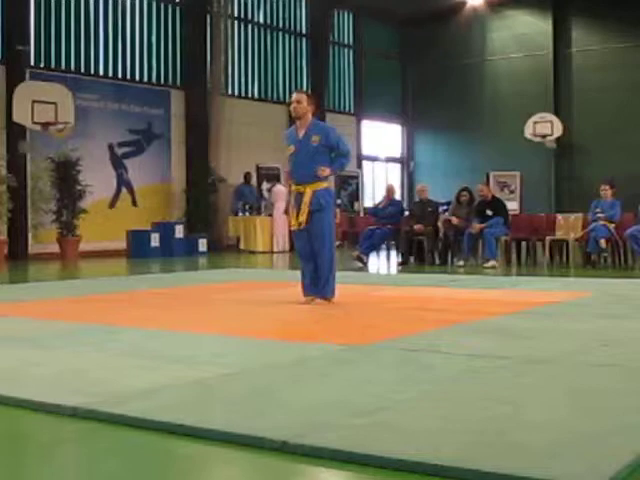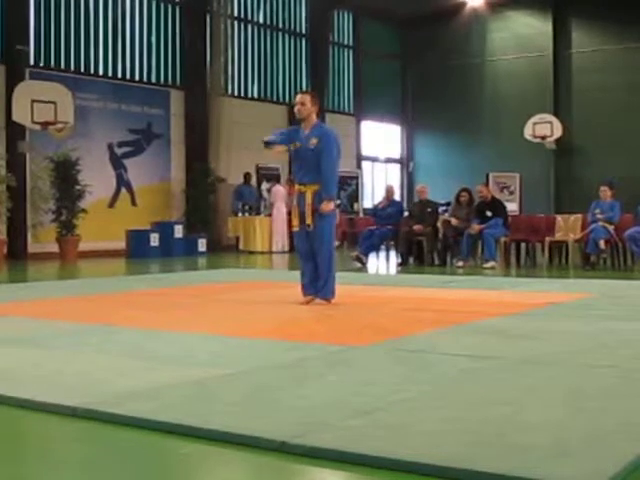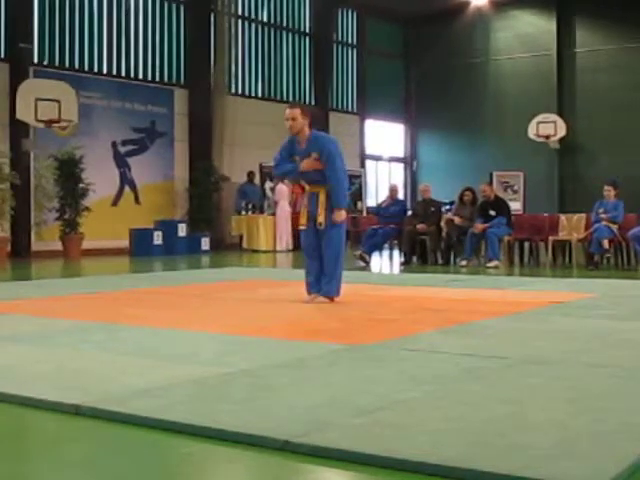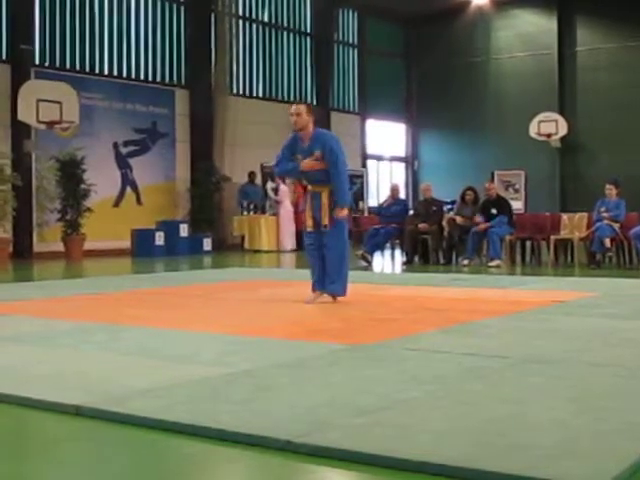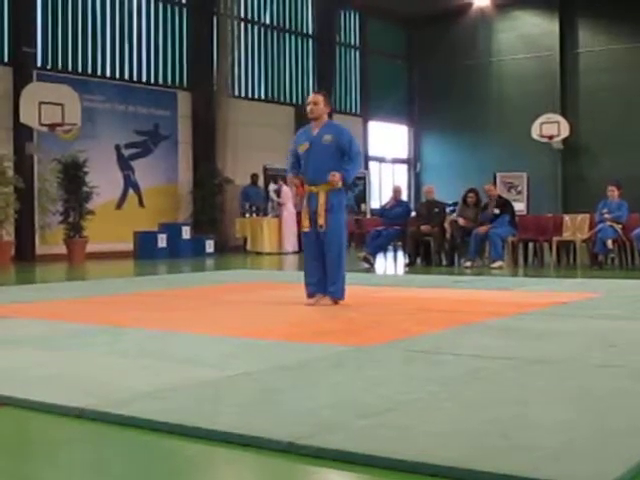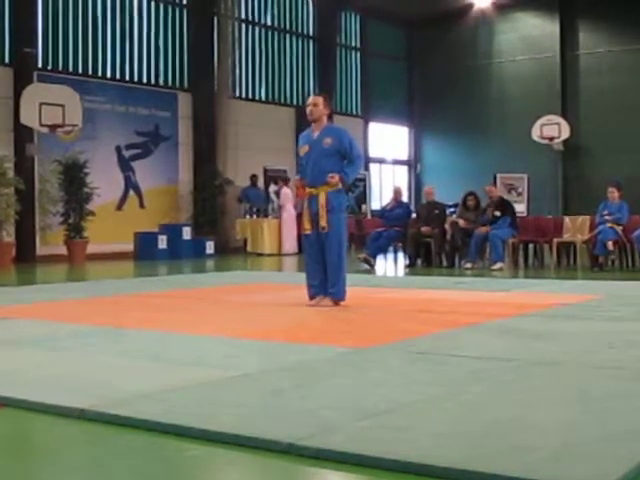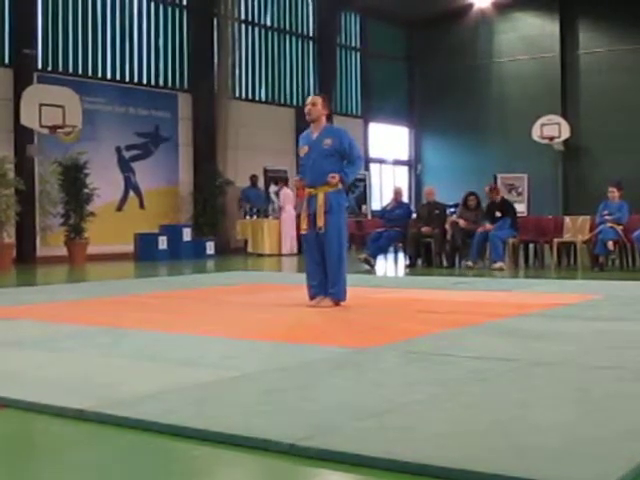
dt=0.5s
person 1, frame 1
left shoulder: (325, 131)
right shoulder: (289, 135)
left elbow: (344, 154)
left wrist: (331, 170)
right wrist: (294, 192)
left hip: (319, 196)
right hip: (298, 197)
left knee: (323, 247)
right knee: (303, 248)
left ankle: (325, 292)
right ankle: (311, 290)
person 1, frame 2
left shoulder: (327, 134)
right shoulder: (293, 133)
left elbow: (329, 168)
right elbow: (273, 138)
left wrist: (328, 198)
right wrist: (274, 144)
left hip: (320, 197)
right hip: (301, 197)
left knee: (323, 247)
right knee: (303, 247)
left ankle: (325, 293)
right ankle: (310, 290)
person 1, frame 3
left shoulder: (325, 143)
right shoulder: (290, 144)
left elbow: (337, 176)
right elbow: (278, 170)
left wrist: (340, 207)
right wrist: (300, 167)
left hip: (330, 197)
right hip: (311, 196)
left knee: (332, 245)
right knee: (309, 245)
left ankle: (328, 291)
right ankle: (314, 288)
person 1, frame 4
left shoulder: (328, 140)
right shoulder: (293, 142)
left elbow: (340, 174)
right elbow: (279, 167)
left wrist: (342, 205)
right wrist: (300, 166)
left hip: (333, 197)
right hip: (313, 196)
left knee: (335, 243)
right knee: (313, 243)
left ankle: (333, 290)
right ankle: (319, 287)
person 1, frame 5
left shoulder: (339, 132)
right shoulder: (301, 135)
left elbow: (356, 157)
right elbow: (295, 160)
left wrist: (343, 175)
right wrist: (292, 174)
left hip: (332, 197)
right hip: (310, 197)
left knee: (333, 246)
right knee: (311, 246)
left ankle: (333, 293)
right ankle: (315, 291)
person 1, frame 6
left shoulder: (338, 134)
right shoulder: (303, 137)
left elbow: (357, 159)
left wrist: (343, 177)
right wrist: (300, 179)
left hip: (332, 198)
right hip: (310, 199)
left knee: (334, 247)
right knee: (312, 248)
left ankle: (334, 294)
right ankle: (317, 292)
person 1, frame 7
left shoulder: (338, 134)
right shoulder: (303, 138)
left elbow: (356, 160)
left wrist: (342, 177)
right wrist: (300, 180)
left hip: (332, 198)
right hip: (310, 200)
left knee: (333, 247)
right knee: (312, 248)
left ankle: (334, 294)
right ankle: (317, 292)
